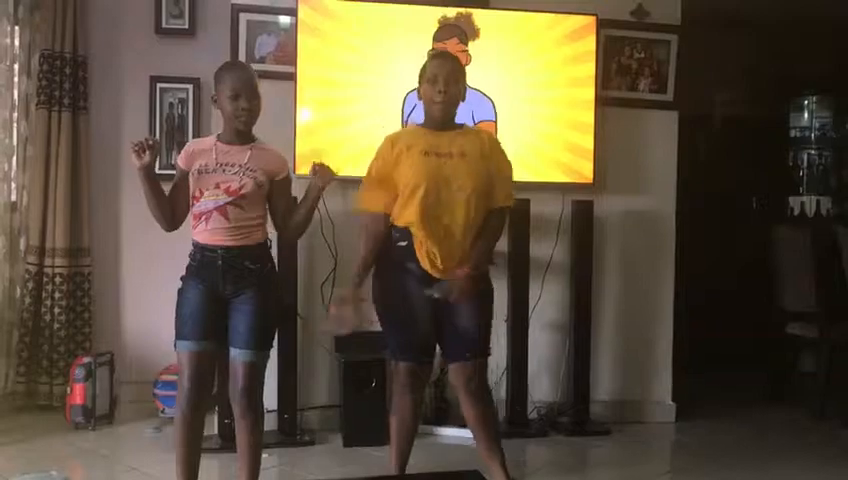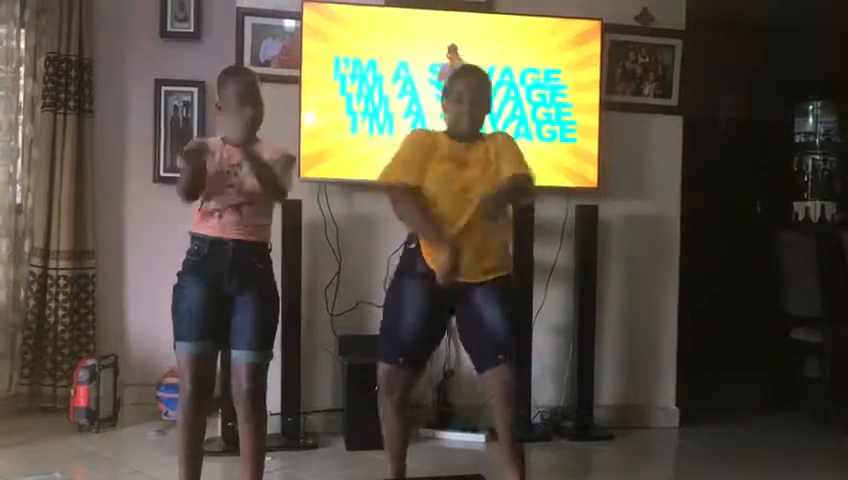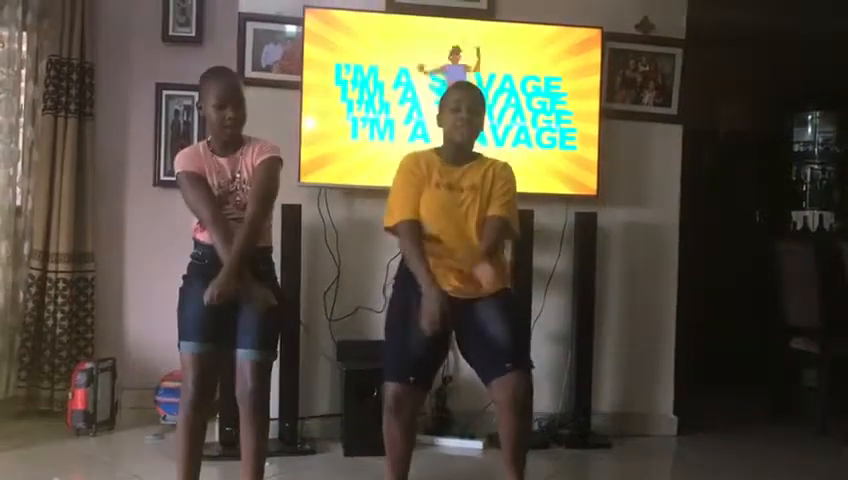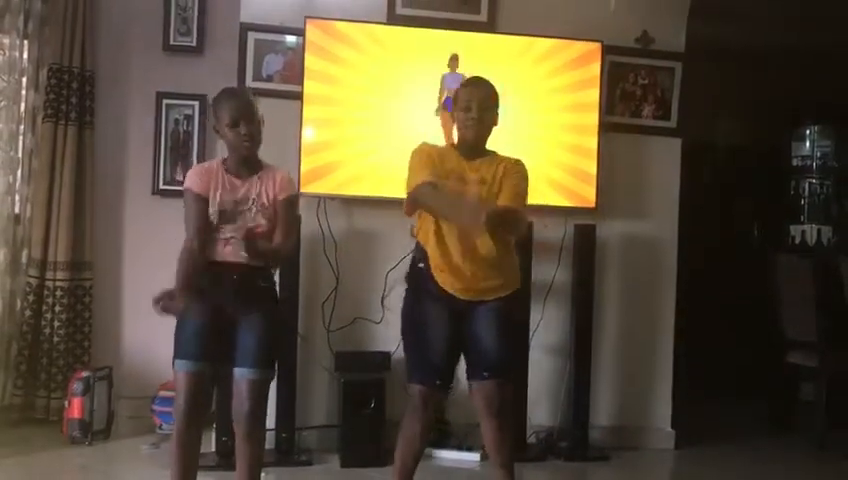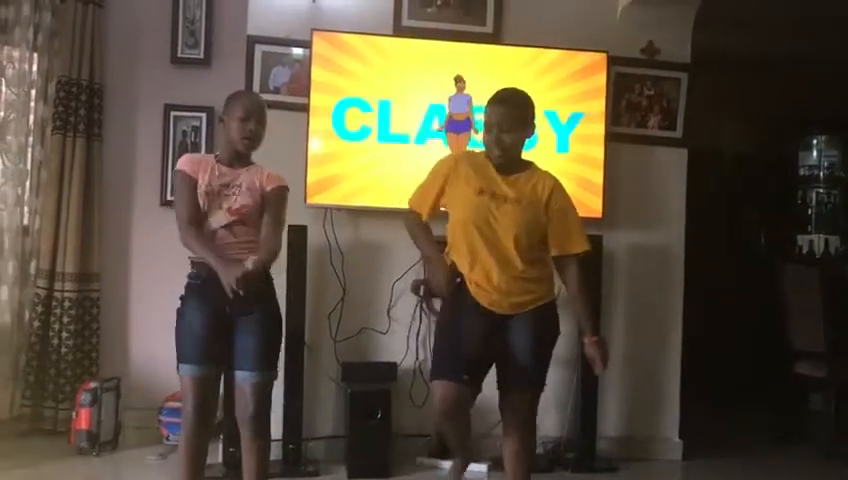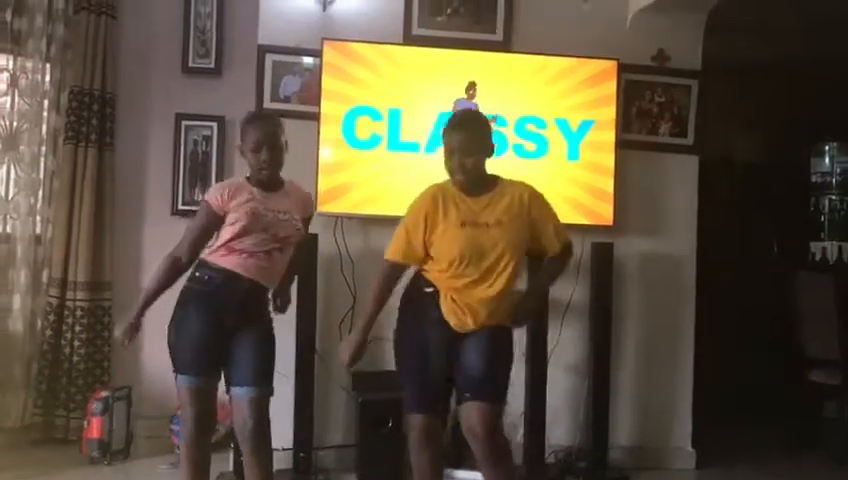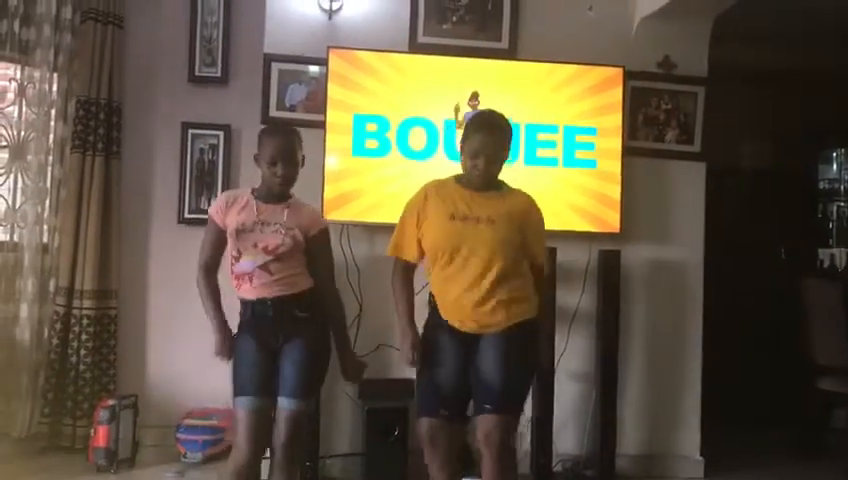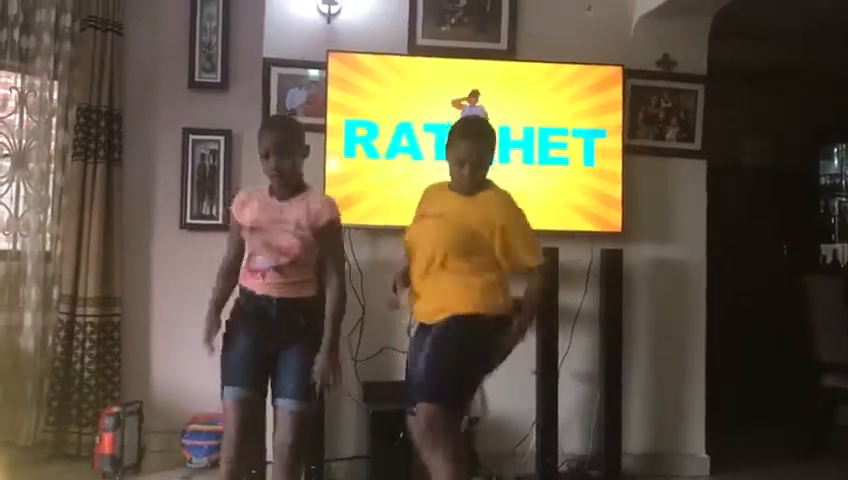
dt=0.5s
person 1, frame 1
left shoulder: (486, 144)
right shoulder: (397, 144)
left elbow: (496, 215)
right elbow: (376, 220)
left wrist: (469, 270)
right wrist: (354, 285)
left hip: (465, 275)
right hip: (407, 269)
left knee: (469, 377)
right knee: (408, 373)
person 1, frame 2
left shoulder: (501, 145)
right shoulder: (421, 142)
left elbow: (522, 185)
right elbow: (399, 194)
left wrist: (495, 198)
right wrist: (439, 245)
left hip: (487, 278)
right hip: (423, 272)
left knee: (505, 381)
right knee: (391, 378)
person 1, frame 3
left shoulder: (498, 172)
right shoulder: (415, 165)
left elbow: (498, 228)
right elbow: (406, 233)
left wrist: (484, 261)
right wrist: (430, 290)
left hip: (486, 294)
right hip: (422, 289)
left knee: (515, 391)
right knee: (398, 396)
person 1, frame 4
left shoulder: (510, 169)
right shoulder: (428, 156)
left elbow: (508, 223)
right elbow: (427, 195)
left wrist: (486, 218)
right wrist: (461, 209)
left hip: (494, 296)
right hip: (436, 287)
left knee: (492, 400)
right knee: (423, 396)
person 1, frame 5
left shoulder: (546, 188)
right shoulder: (456, 167)
left elbow: (567, 262)
right elbow: (414, 215)
left wrist: (589, 331)
right wrist: (435, 258)
left hip: (530, 311)
right hip: (470, 300)
left knee: (519, 414)
right knee: (445, 401)
person 1, frame 6
left shoulder: (523, 199)
right shoulder: (432, 201)
left elbow: (561, 250)
right elbow: (392, 268)
left wrist: (528, 299)
right wrist: (361, 333)
left hip: (488, 325)
right hip: (429, 315)
left knee: (480, 426)
right knee: (423, 425)
person 1, frame 7
left shoulder: (522, 207)
right shoulder: (430, 196)
left elbow: (537, 270)
right elbow: (402, 265)
left wrist: (532, 331)
right wrist: (406, 327)
left hip: (508, 329)
right hip: (447, 327)
left knee: (494, 435)
right knee: (434, 432)
person 1, frame 8
left shoulder: (497, 206)
right shoulder: (431, 195)
left elbow: (535, 272)
left wrist: (520, 325)
right wrist: (405, 276)
left hip: (471, 322)
right hip: (433, 322)
left knee: (433, 423)
right knee: (421, 427)
person 2, frame 1
left shoulder: (272, 161)
right shoulder: (193, 152)
left elbow: (289, 231)
right elbow: (169, 221)
left wrist: (315, 190)
right wrist: (146, 172)
left hip: (251, 273)
right hip: (201, 271)
left knee: (246, 389)
right knee: (191, 387)
person 2, frame 2
left shoulder: (274, 153)
right shoulder: (204, 147)
left elbow: (276, 190)
right elbow: (187, 191)
left wrist: (247, 149)
right wrist: (192, 162)
left hip: (253, 267)
right hip: (202, 265)
left knee: (249, 389)
right knee: (193, 387)
person 2, frame 3
left shoulder: (264, 154)
right shoulder: (190, 159)
left elbow: (255, 217)
right elbow: (213, 222)
left wrist: (231, 275)
right wrist: (241, 278)
left hip: (256, 270)
right hip: (206, 268)
left knee: (253, 390)
right knee: (195, 388)
person 2, frame 4
left shoulder: (280, 183)
right shoulder: (201, 176)
left elbow: (284, 249)
right elbow: (194, 244)
left wrist: (255, 247)
right wrist: (179, 289)
left hip: (256, 292)
right hip: (207, 289)
left knee: (250, 408)
right knee: (189, 402)
person 2, frame 5
left shoulder: (270, 182)
right shoulder: (192, 166)
left elbow: (272, 239)
right elbow: (188, 230)
left wrist: (257, 264)
right wrist: (223, 263)
left hip: (255, 293)
right hip: (204, 288)
left knee: (254, 410)
right knee: (196, 408)
person 2, frame 6
left shoulder: (301, 201)
right shoulder: (226, 194)
right elbow: (181, 256)
left wrist: (282, 289)
right wrist: (138, 312)
left hip: (252, 310)
right hip: (204, 300)
left knee: (253, 426)
right knee: (196, 422)
person 2, frame 7
left shoulder: (309, 219)
right shoulder: (228, 205)
left elbow: (327, 287)
right elbow: (206, 268)
left wrist: (345, 349)
right wrist: (218, 324)
left hip: (302, 324)
right hip: (253, 324)
left knee: (287, 440)
right knee: (249, 443)
person 2, frame 8
left shoulder: (321, 208)
right shoulder: (245, 202)
left elbow: (334, 278)
right elbow: (230, 263)
left wrist: (329, 346)
right wrist: (214, 310)
left hip: (297, 324)
right hip: (249, 320)
left knee: (290, 441)
right knee: (238, 434)
